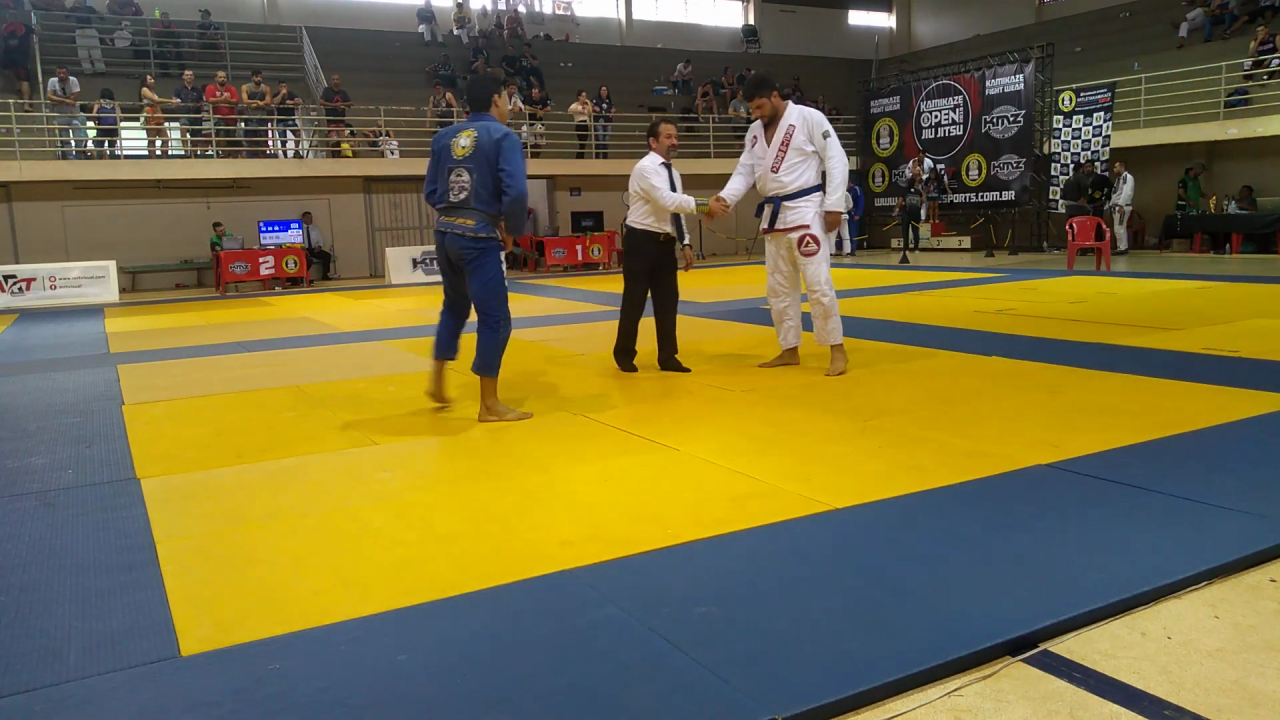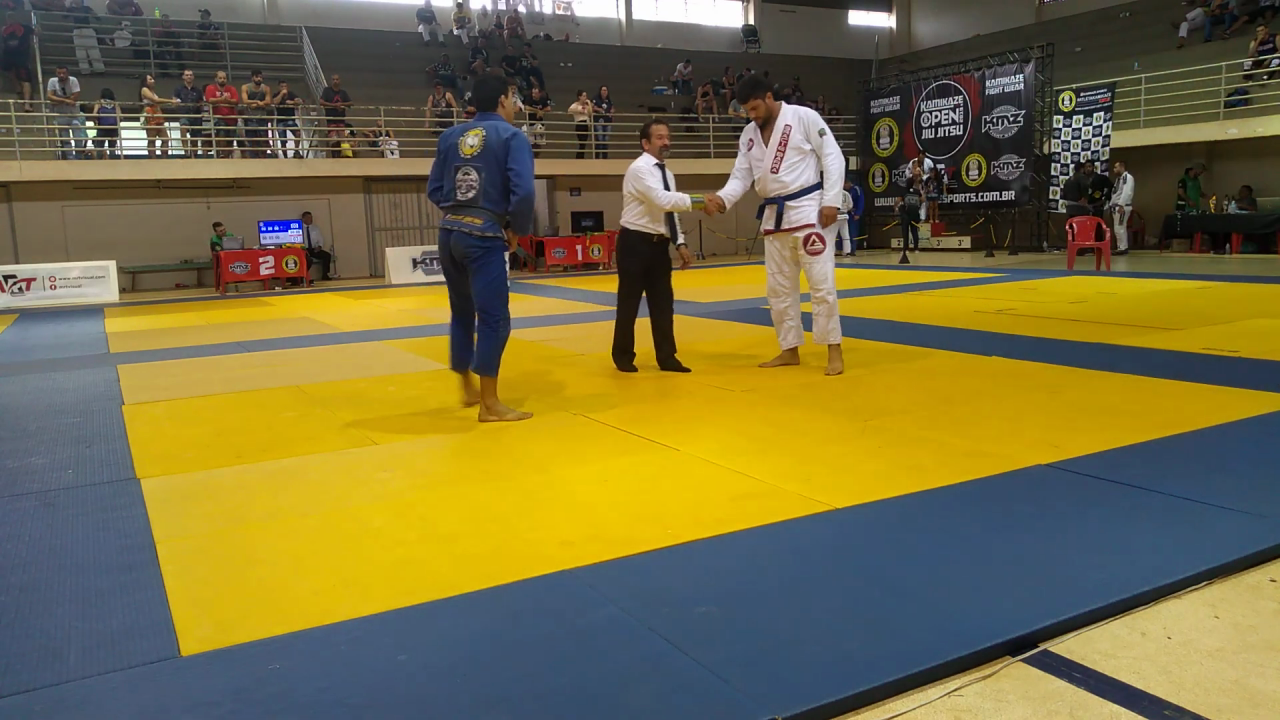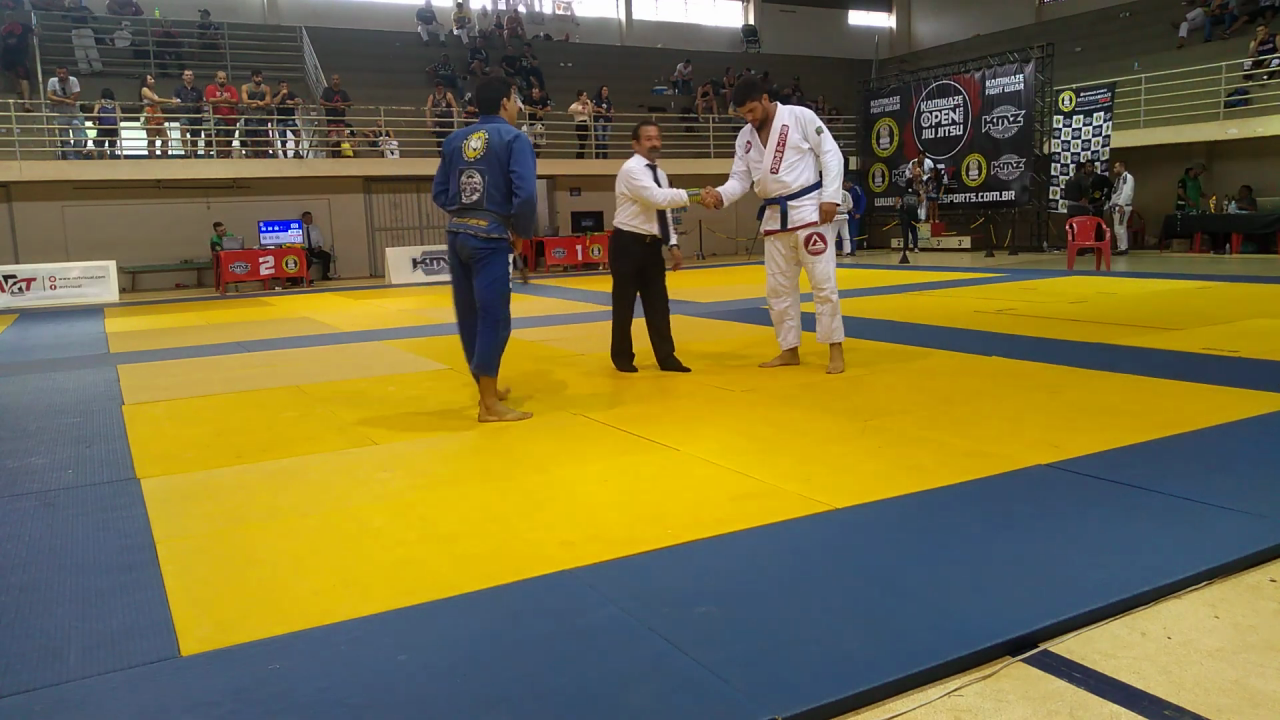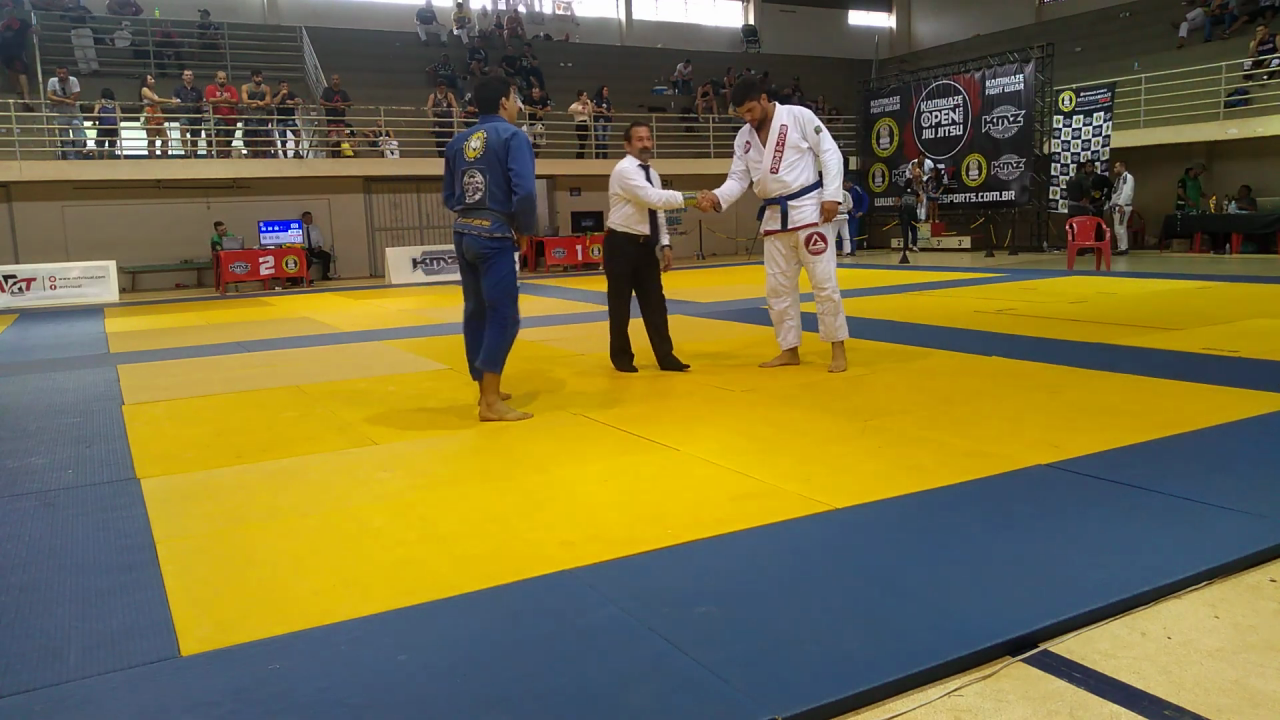
dt=0.1s
person 1, frame 1
left shoulder: (444, 137)
right shoulder: (503, 136)
left elbow: (430, 192)
right elbow: (516, 192)
right wrist: (512, 230)
left hip: (445, 233)
right hip: (478, 237)
left knee: (454, 308)
right knee: (494, 318)
left ankle: (438, 382)
right ankle: (489, 404)
person 1, frame 2
left shoulder: (451, 136)
right shoulder: (511, 136)
left elbow: (434, 190)
right elbow: (524, 192)
right wrist: (517, 230)
left hip: (449, 232)
right hip: (484, 236)
left knee: (462, 311)
right knee: (494, 318)
left ankle: (468, 387)
right ankle: (490, 404)
person 1, frame 3
left shoulder: (456, 140)
right shoulder: (514, 138)
left elbow: (439, 194)
right elbow: (525, 194)
right wrist: (521, 232)
left hip: (456, 234)
right hip: (490, 237)
left knee: (468, 312)
right knee: (494, 318)
left ankle: (486, 389)
right ankle: (490, 404)
person 1, frame 4
left shoulder: (459, 142)
right shoulder: (512, 136)
left elbow: (449, 197)
right elbow: (524, 192)
right wrist: (524, 229)
left hip: (463, 234)
right hip: (494, 237)
left knee: (476, 314)
right knee: (503, 316)
left ankle: (486, 390)
right ankle: (491, 402)
person 2, frame 1
left shoulder: (809, 118)
right shoulder: (755, 131)
left elbow: (836, 160)
right elbow: (745, 172)
left wrist: (834, 205)
right wrist: (725, 198)
left hip: (805, 211)
right hip: (773, 215)
left knee: (817, 282)
right knee: (779, 287)
left ankle: (837, 350)
right ankle: (790, 350)
person 2, frame 2
left shoulder: (804, 117)
right shoulder: (749, 134)
left elbow: (833, 157)
right elbow: (741, 176)
left wrist: (831, 201)
right wrist: (722, 198)
left hip: (808, 210)
right hip: (774, 216)
left knee: (821, 282)
right knee: (779, 287)
left ankle: (834, 351)
right ankle: (790, 350)
person 2, frame 3
left shoulder: (800, 116)
right shoulder: (745, 137)
left elbow: (831, 155)
right elbow: (740, 179)
left wrist: (830, 197)
right wrist: (720, 195)
left hip: (809, 210)
right hip: (774, 216)
left knee: (823, 281)
right knee: (779, 287)
left ankle: (835, 350)
right ankle: (790, 350)
person 2, frame 4
left shoulder: (799, 116)
right shoulder: (744, 137)
left elbow: (830, 154)
right elbow: (738, 179)
left wrist: (832, 195)
right wrist: (717, 197)
left hip: (809, 209)
right hip: (774, 217)
left knee: (824, 281)
right knee: (779, 287)
left ankle: (838, 348)
right ankle: (790, 350)
person 3, frame 1
left shoulder: (673, 173)
right shoulder: (645, 168)
right elbow: (668, 201)
left wrist: (685, 244)
right wrist: (703, 204)
left hip: (664, 245)
right hip: (641, 243)
left knee: (667, 302)
right knee: (634, 301)
left ankle: (667, 357)
right ankle: (624, 354)
person 3, frame 2
left shoulder: (666, 174)
right shoulder: (639, 169)
left elbow: (671, 212)
right elbow: (663, 201)
left wrist: (680, 243)
right wrist: (698, 201)
left hip: (659, 245)
right hip: (635, 244)
left knee: (663, 302)
right knee: (629, 302)
left ankle: (666, 357)
right ankle: (623, 355)
person 3, frame 3
left shoulder: (659, 174)
right shoulder: (631, 170)
left elbow: (665, 212)
right elbow: (658, 199)
left wrist: (673, 244)
right wrist: (695, 195)
left hip: (651, 245)
right hip: (627, 244)
left knee: (658, 302)
right knee: (624, 303)
left ankle: (666, 357)
right ankle: (622, 355)
person 3, frame 4
left shoulder: (652, 174)
right shoulder: (623, 171)
left elbow: (658, 213)
right elbow: (653, 199)
left wrist: (665, 245)
right wrist: (690, 198)
left hip: (645, 245)
right hip: (621, 244)
left knee: (654, 302)
right knee: (620, 303)
left ankle: (665, 356)
right ankle: (621, 355)
